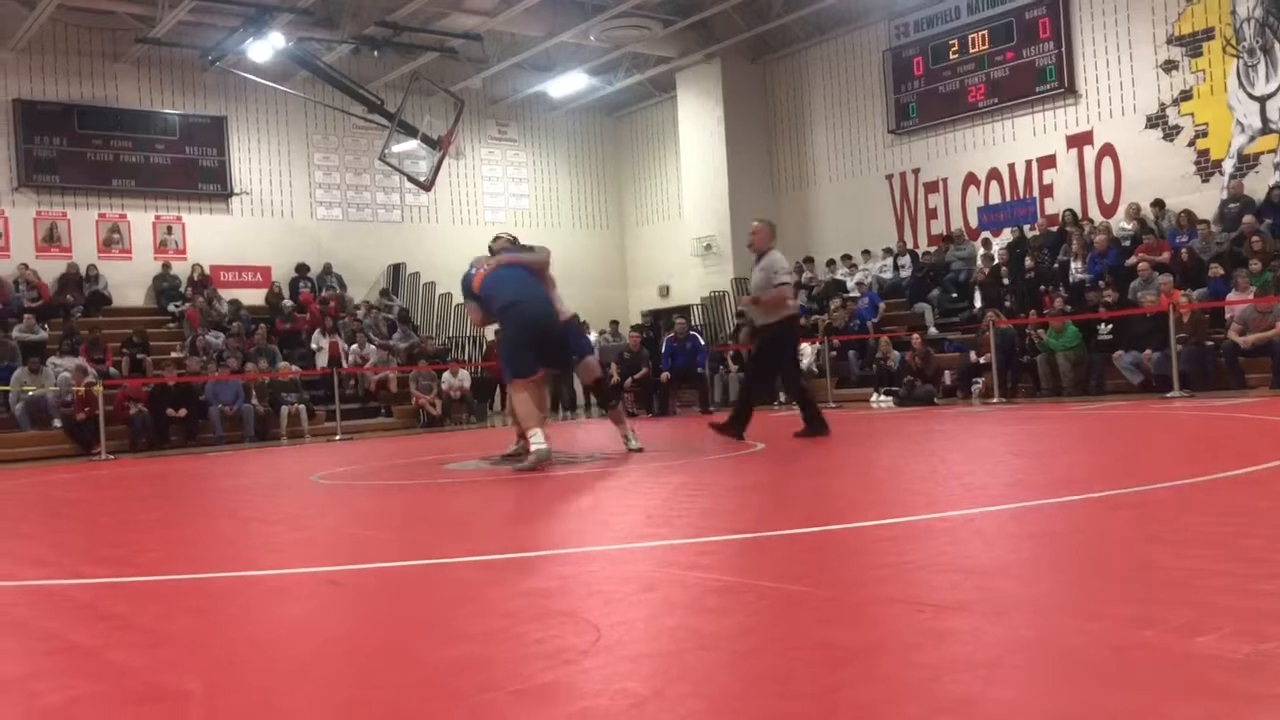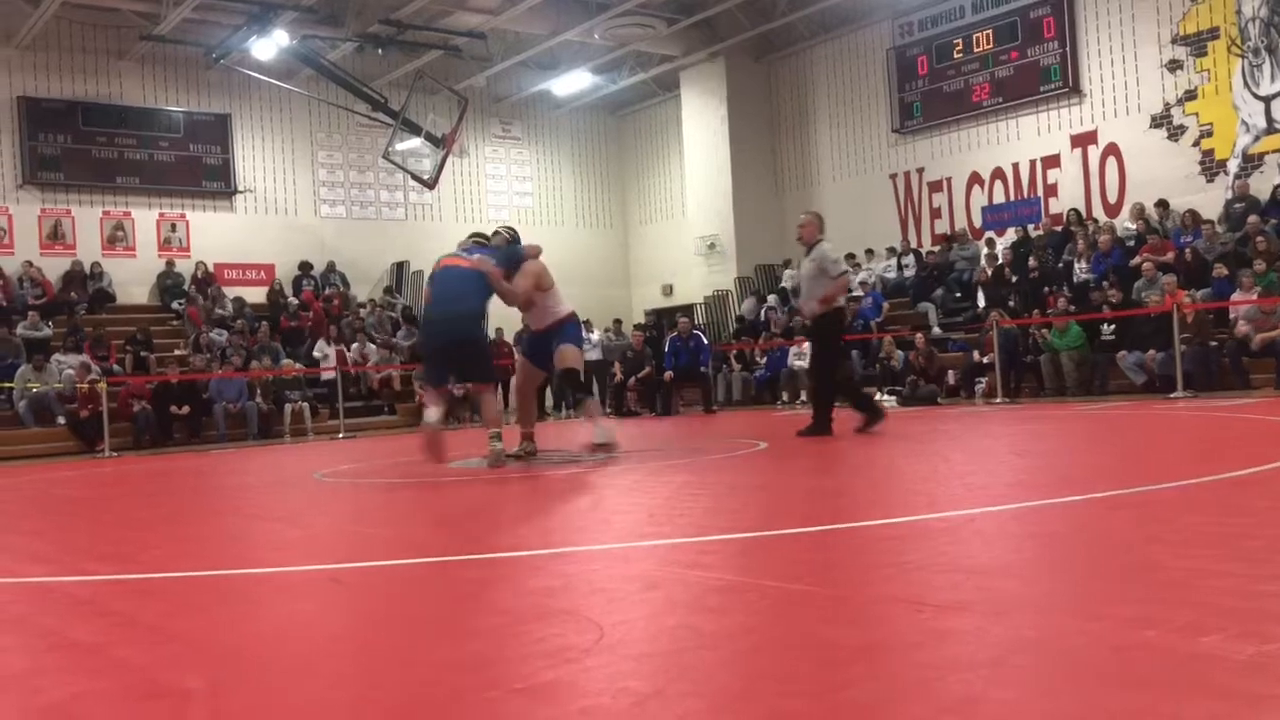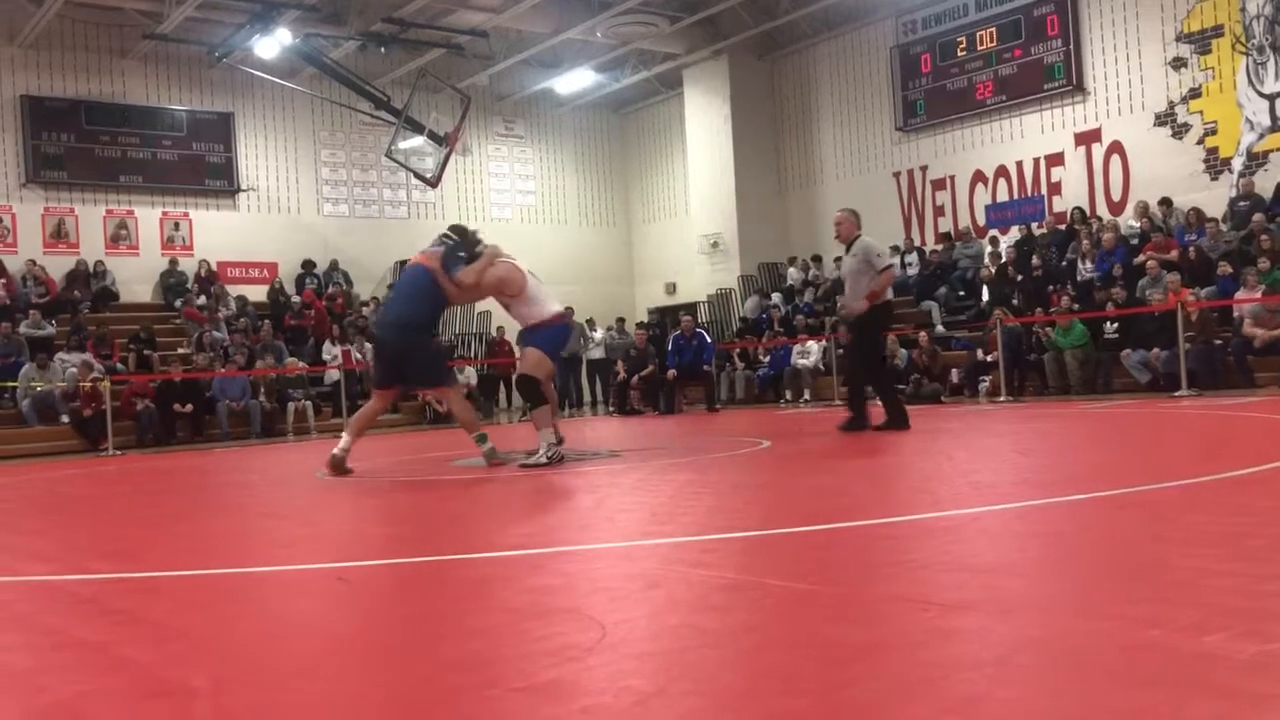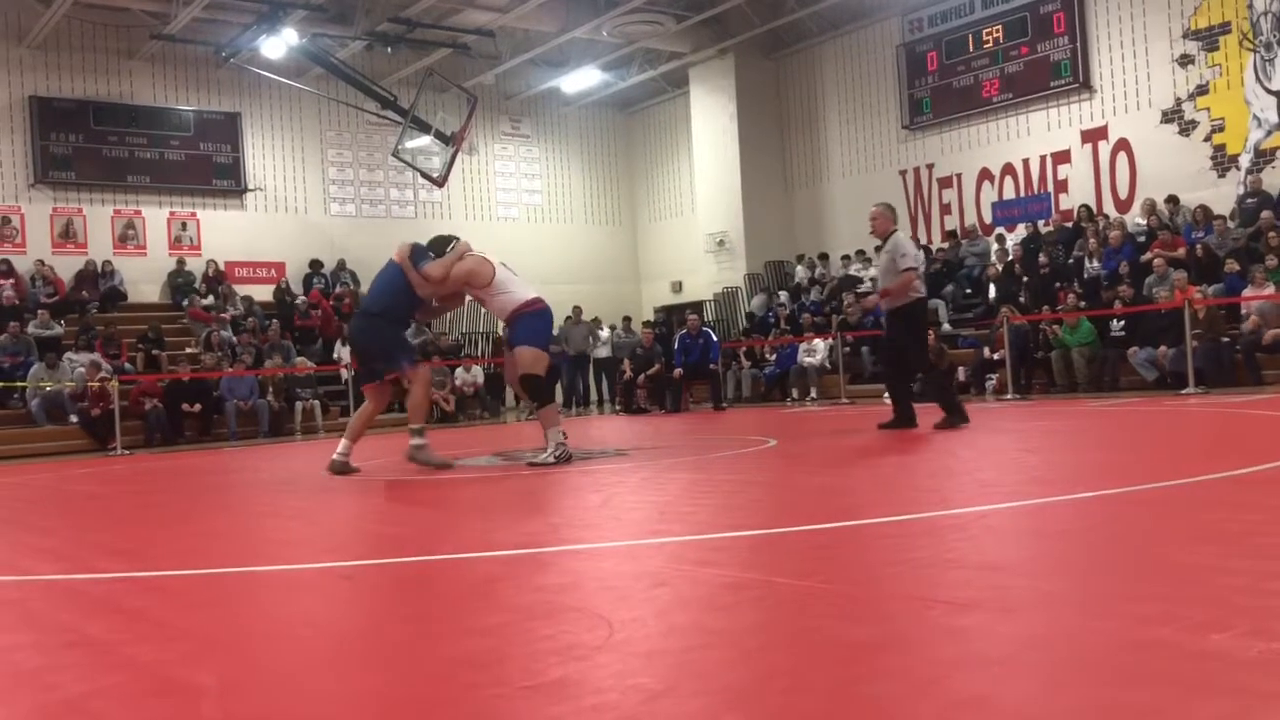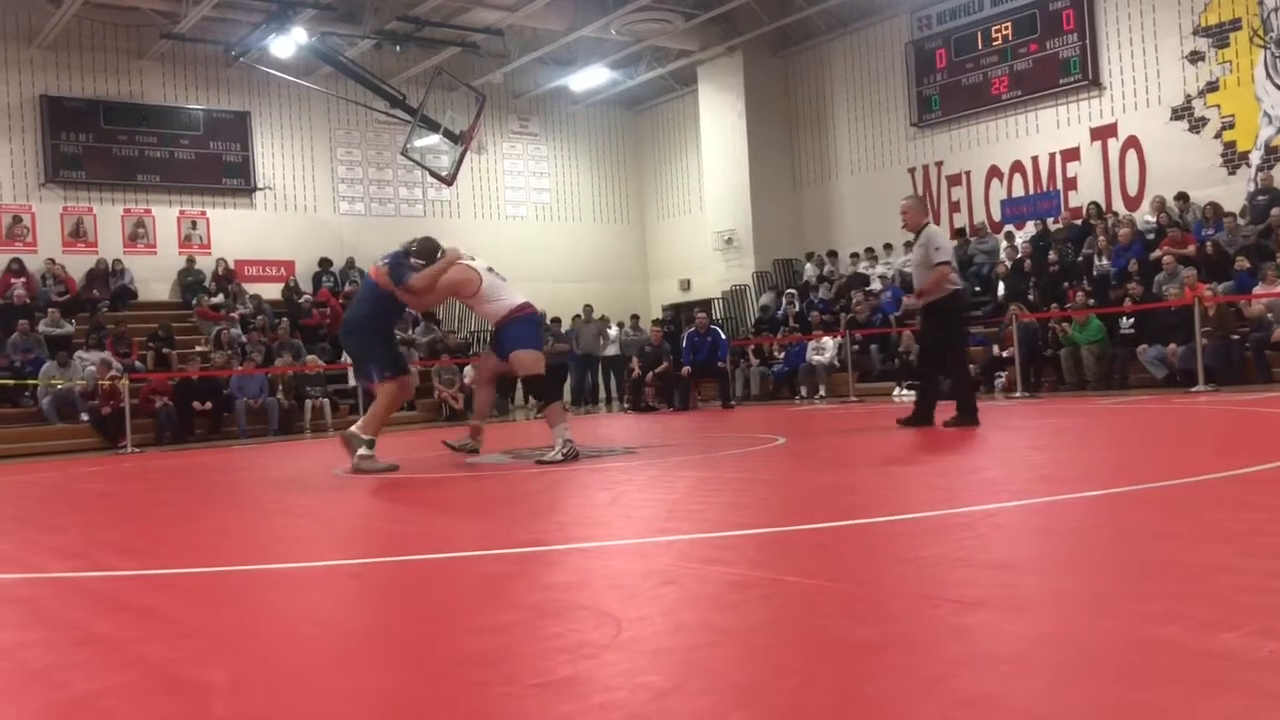
dt=0.3s
person 1, frame 1
left shoulder: (470, 276)
left elbow: (478, 319)
left hip: (517, 319)
right hip: (547, 318)
left knee: (519, 388)
right knee: (537, 381)
left ankle: (539, 448)
right ankle: (536, 442)
person 1, frame 2
left shoulder: (442, 261)
right shoulder: (492, 255)
left elbow: (428, 298)
left hip: (433, 331)
right hip: (467, 329)
left knee: (436, 389)
right knee: (485, 389)
left ankle: (433, 420)
right ankle: (496, 449)
person 1, frame 3
left shoulder: (426, 257)
right shoulder: (448, 255)
right elbow: (467, 280)
right wrist: (488, 258)
left hip: (386, 333)
right hip: (412, 335)
left knee: (380, 400)
right knee: (450, 392)
left ankle: (340, 452)
right ankle: (487, 449)
person 1, frame 4
left shoulder: (412, 258)
right shoulder: (419, 252)
left elbow: (425, 312)
right elbow: (436, 275)
left wrist: (450, 302)
right wrist: (459, 252)
left hip: (367, 327)
right hip: (376, 325)
left knee: (377, 400)
right knee: (420, 375)
left ankle: (340, 457)
right ankle: (418, 446)
person 1, frame 5
left shoulder: (403, 260)
right shoulder: (394, 265)
left elbow: (414, 299)
right elbow: (419, 285)
right wrist: (448, 261)
left hip: (377, 331)
right hip: (360, 333)
left knee: (403, 390)
right knee: (388, 391)
left ankle: (355, 433)
right ankle: (364, 455)
person 2, frame 1
left shoulder: (534, 268)
left elbow: (544, 257)
left wrist: (508, 259)
left hip: (567, 329)
left knee: (598, 385)
left ankle: (627, 435)
right ankle: (522, 443)
person 2, frame 2
left shoulder: (531, 267)
left elbow: (514, 297)
left wrist: (493, 274)
left hip: (565, 326)
right hip: (539, 332)
left knee: (568, 377)
right knee: (522, 387)
left ankle: (601, 430)
right ankle: (527, 442)
person 2, frame 3
left shoulder: (497, 272)
right shoulder: (499, 267)
left elbow: (462, 295)
right elbow: (469, 293)
left hip: (551, 327)
right hip: (540, 328)
left knee: (525, 383)
right knee: (539, 383)
left ankle: (550, 449)
right ankle: (553, 434)
person 2, frame 4
left shoulder: (466, 266)
right shoulder: (473, 262)
left elbow: (428, 291)
right elbow: (454, 298)
left wrist: (405, 263)
left hip: (531, 316)
right hip: (524, 318)
left knee: (530, 381)
right knee: (515, 380)
left ankle: (559, 447)
right ankle: (555, 434)
person 2, frame 5
left shoulder: (453, 275)
right shoulder: (462, 265)
left elbow: (422, 303)
left hip: (520, 322)
right hip: (511, 323)
left knee: (535, 383)
right knee: (482, 377)
left ankle: (566, 444)
right ankle: (473, 439)
person 3, frame 1
left shoulder: (775, 260)
right shoulder: (761, 263)
left elbow: (784, 293)
left wrist: (754, 301)
left hip: (781, 327)
right hip: (766, 328)
left knee: (790, 380)
right knee: (754, 377)
left ankle: (815, 423)
right ankle: (737, 424)
person 3, frame 2
left shoulder: (824, 252)
right shoulder: (809, 256)
left elbow: (844, 280)
left wrist: (820, 303)
right wrist: (802, 307)
left hip: (828, 318)
right hip: (820, 320)
left knee: (821, 371)
right knee: (831, 372)
left ankle: (820, 423)
right ankle: (870, 411)
person 3, frame 3
left shoulder: (867, 245)
right shoulder: (848, 254)
left elbow: (889, 274)
left wrist: (868, 300)
right wrist: (845, 309)
left hip: (875, 313)
right hip: (862, 316)
left knee: (858, 365)
right knee: (873, 368)
left ankle: (859, 416)
right ankle: (896, 416)
person 3, frame 4
left shoulder: (900, 242)
right shoulder: (888, 246)
left elbow: (909, 277)
left wrist: (880, 295)
right wrist: (882, 299)
left hip: (910, 310)
right hip: (897, 312)
left knee: (921, 363)
right knee: (893, 366)
left ankle: (954, 412)
right ankle: (903, 415)
person 3, frame 5
left shoulder: (933, 235)
right shoulder: (920, 239)
left elbow: (943, 271)
left wrist: (918, 295)
right wrist: (921, 301)
left hip: (947, 304)
right hip: (933, 306)
left knee: (953, 361)
right knee: (928, 361)
left ankle: (967, 412)
right ankle: (923, 412)
